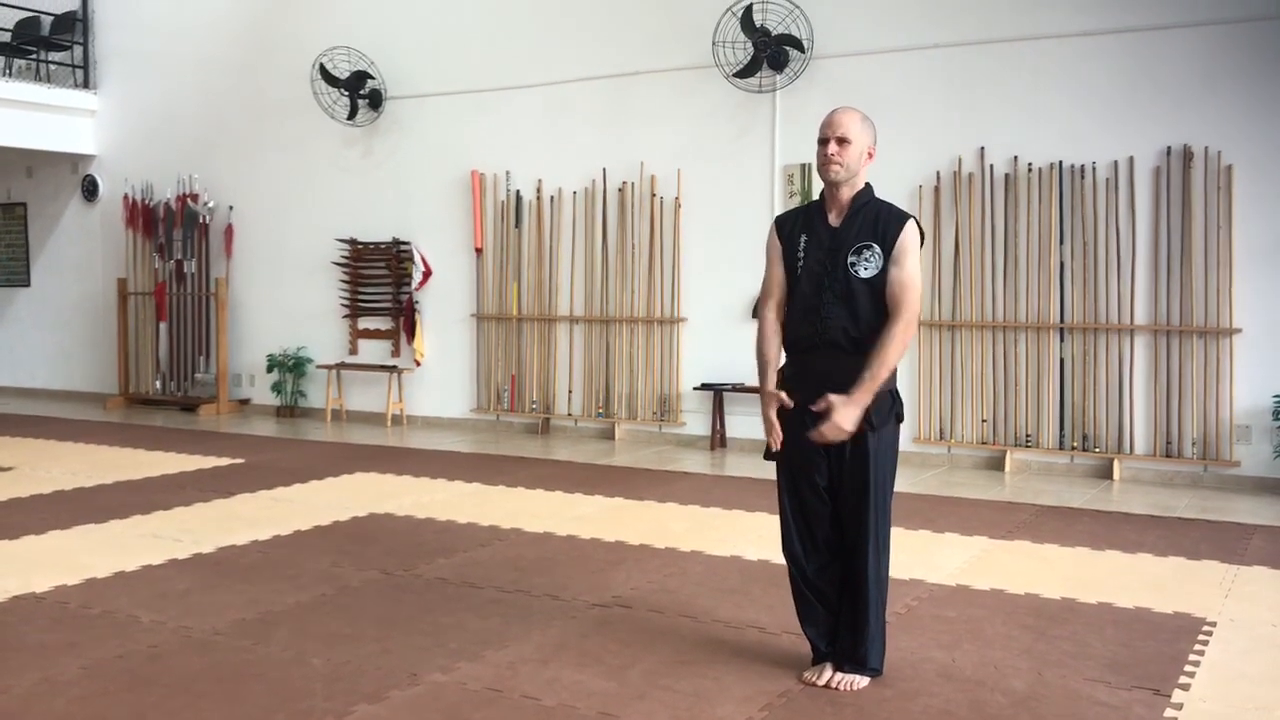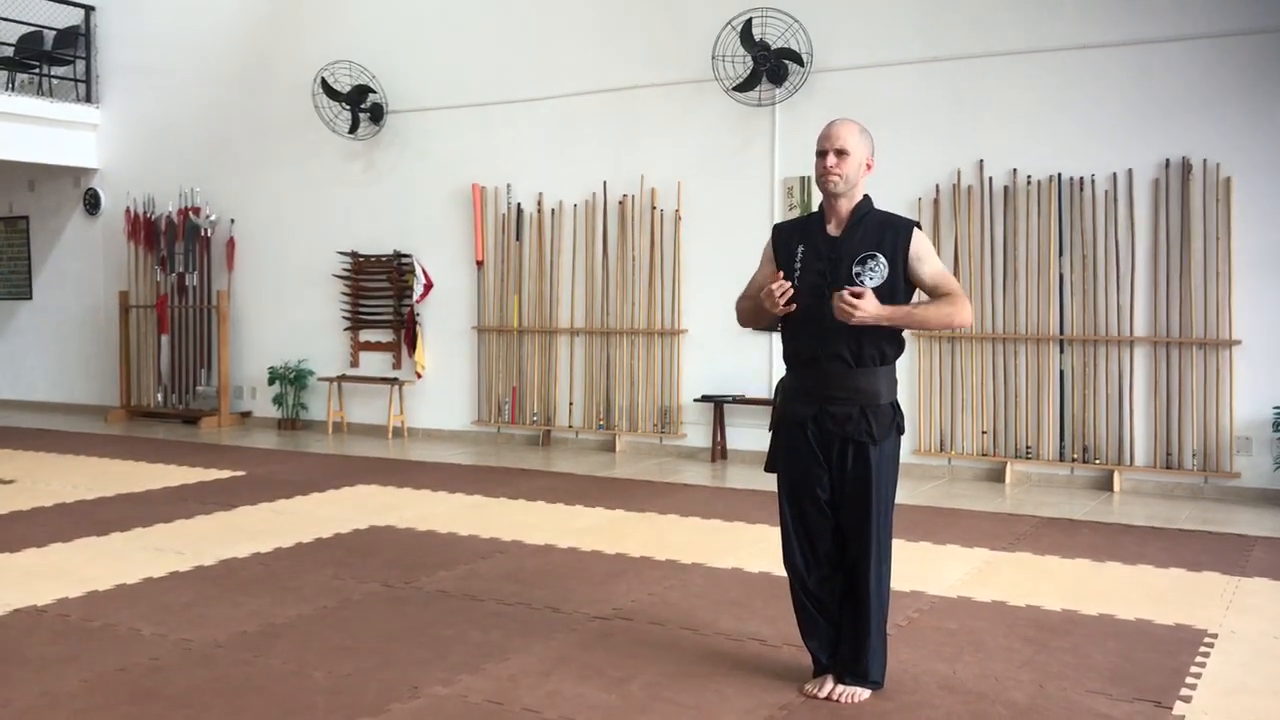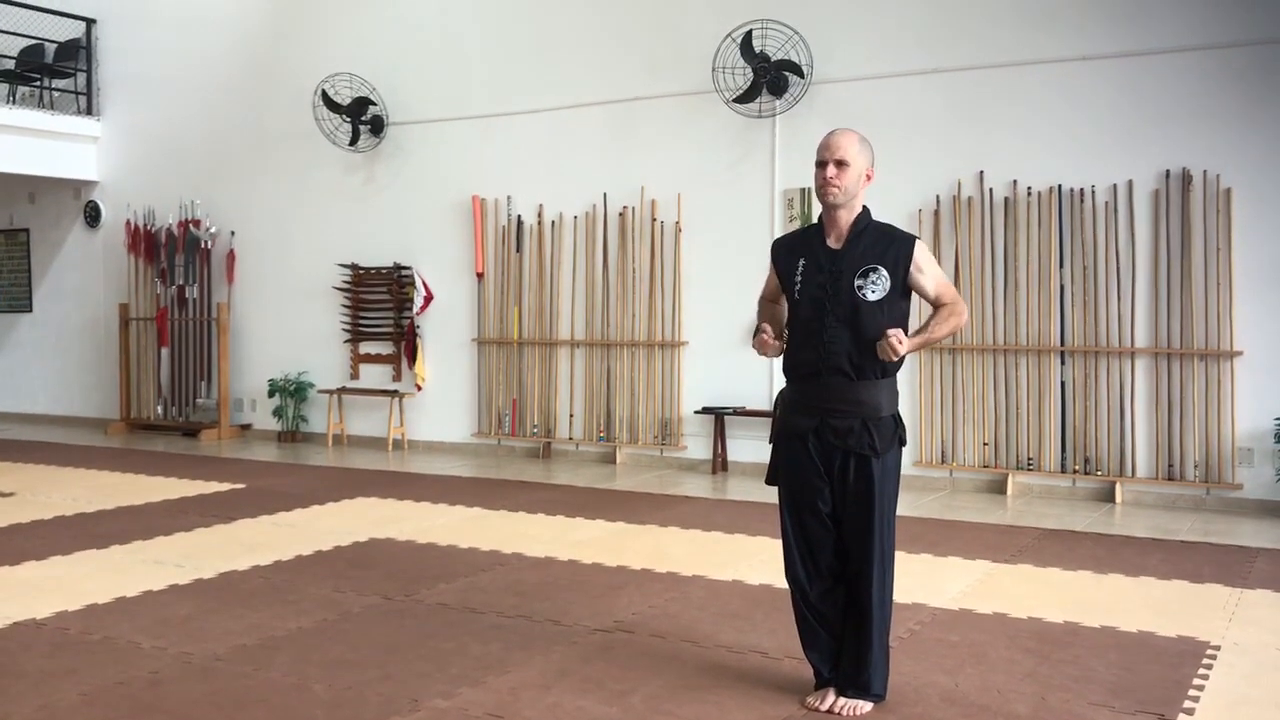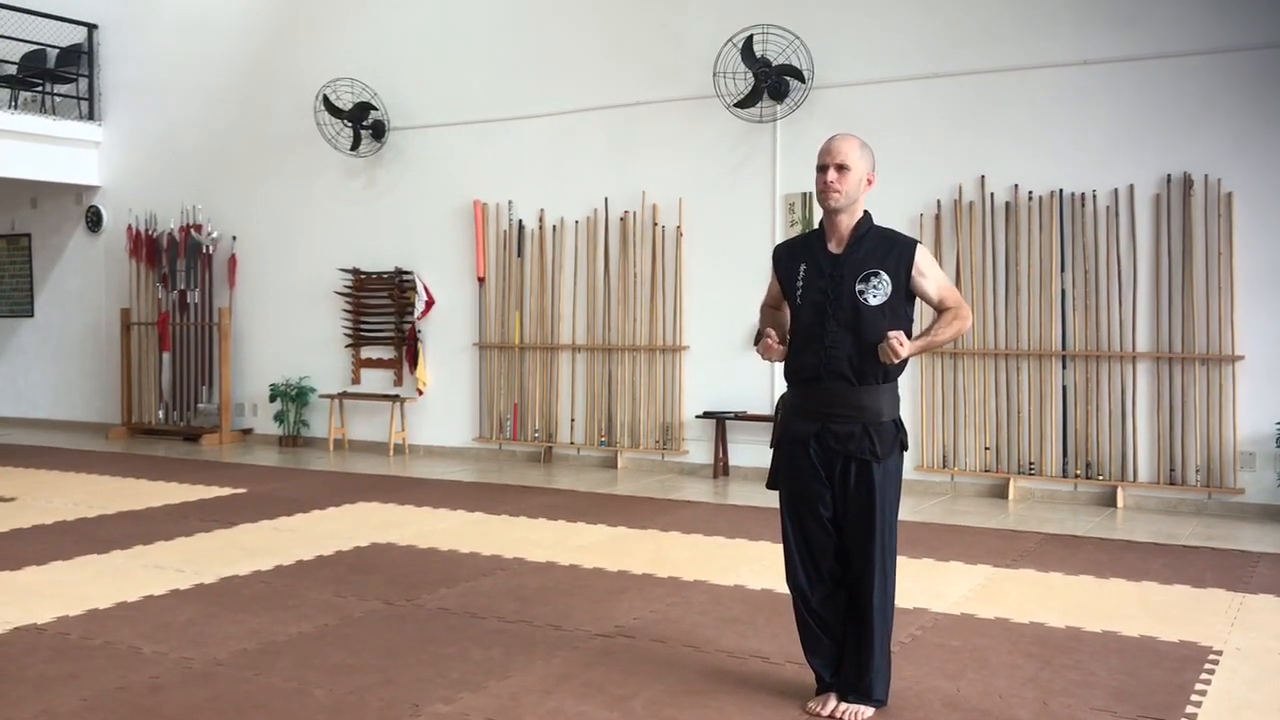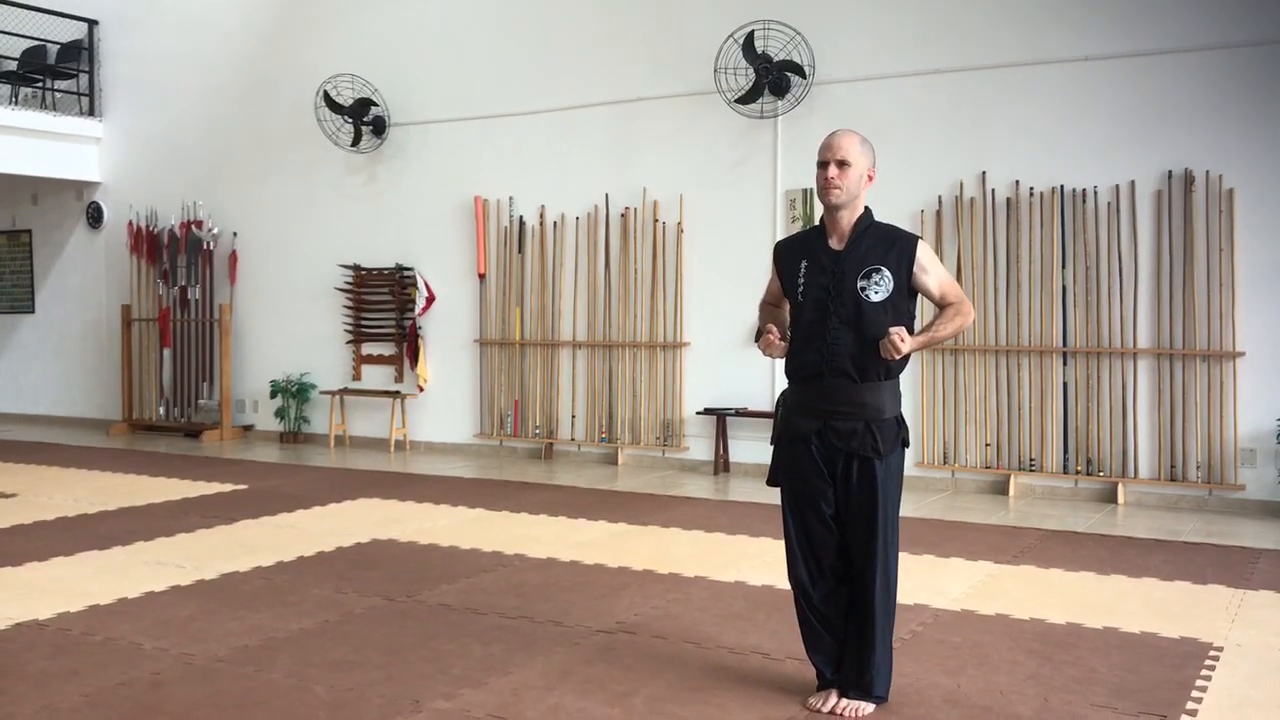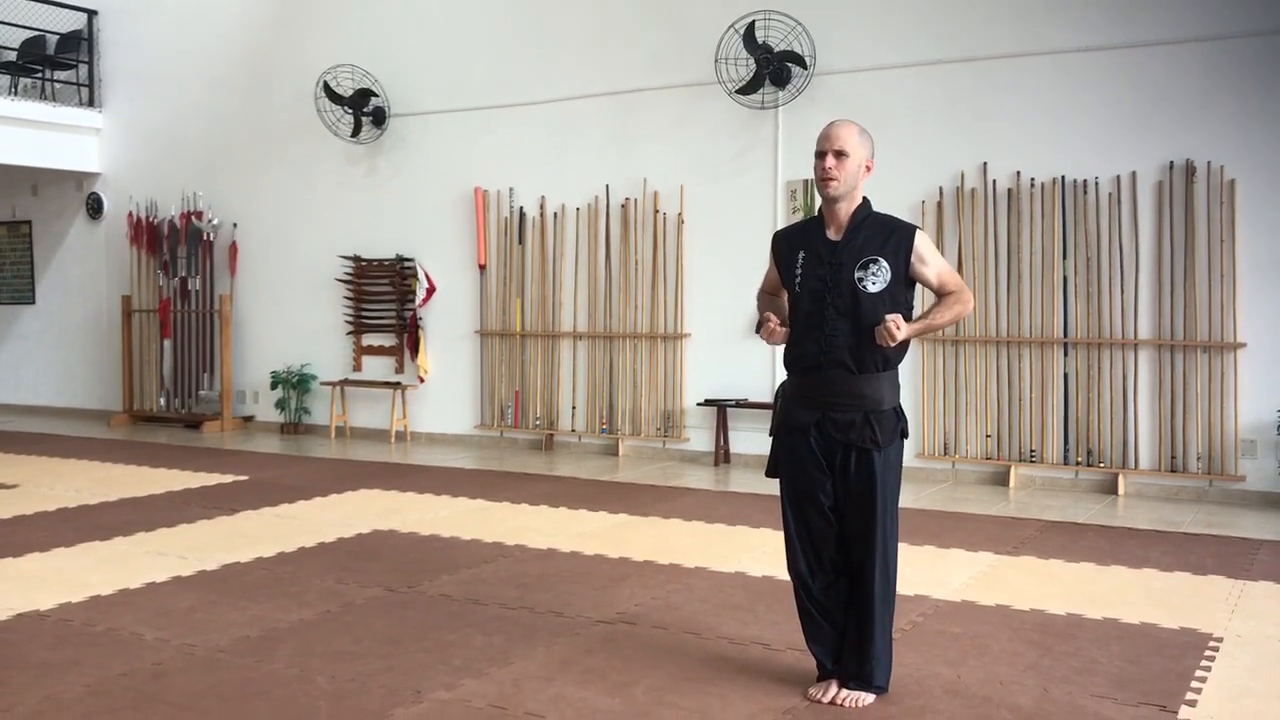
dt=0.4s
person 1, frame 1
left shoulder: (896, 226)
right shoulder: (788, 227)
left elbow: (903, 321)
right elbow: (771, 310)
left wrist: (857, 400)
right wrist: (770, 387)
left hip: (864, 399)
right hip: (801, 399)
left knee: (862, 532)
right knee: (806, 533)
left ankle: (859, 656)
right ankle: (825, 648)
person 1, frame 2
left shoulder: (900, 236)
right shoulder: (787, 237)
left elbow: (959, 309)
right elbow: (744, 310)
left wrist: (880, 314)
right wrist: (765, 307)
left hip: (867, 407)
right hip: (800, 405)
left knee: (864, 543)
right knee: (807, 542)
left ankle: (861, 667)
right ankle: (826, 660)
person 1, frame 3
left shoulder: (900, 249)
right shoulder: (789, 250)
left elbow: (953, 307)
left wrist: (910, 343)
right wrist: (768, 332)
left hip: (868, 420)
right hip: (801, 418)
left knee: (866, 556)
right knee: (809, 556)
person 1, frame 4
left shoulder: (901, 253)
right shoulder: (790, 256)
left elbow: (957, 312)
left wrist: (913, 345)
right wrist: (770, 337)
left hip: (869, 425)
right hip: (802, 423)
left knee: (867, 560)
right knee: (810, 561)
person 1, frame 5
left shoulder: (902, 249)
right shoulder: (791, 252)
left elbow: (960, 307)
left wrist: (914, 341)
right wrist: (770, 332)
left hip: (870, 422)
right hip: (803, 420)
left knee: (869, 557)
right knee: (811, 557)
person 1, frame 6
left shoulder: (901, 239)
right shoulder: (789, 242)
left elbow: (959, 295)
left wrist: (911, 328)
right wrist: (769, 321)
left hip: (869, 413)
right hip: (802, 411)
left knee: (868, 548)
right knee: (810, 548)
left ankle: (865, 673)
right ankle: (831, 665)
